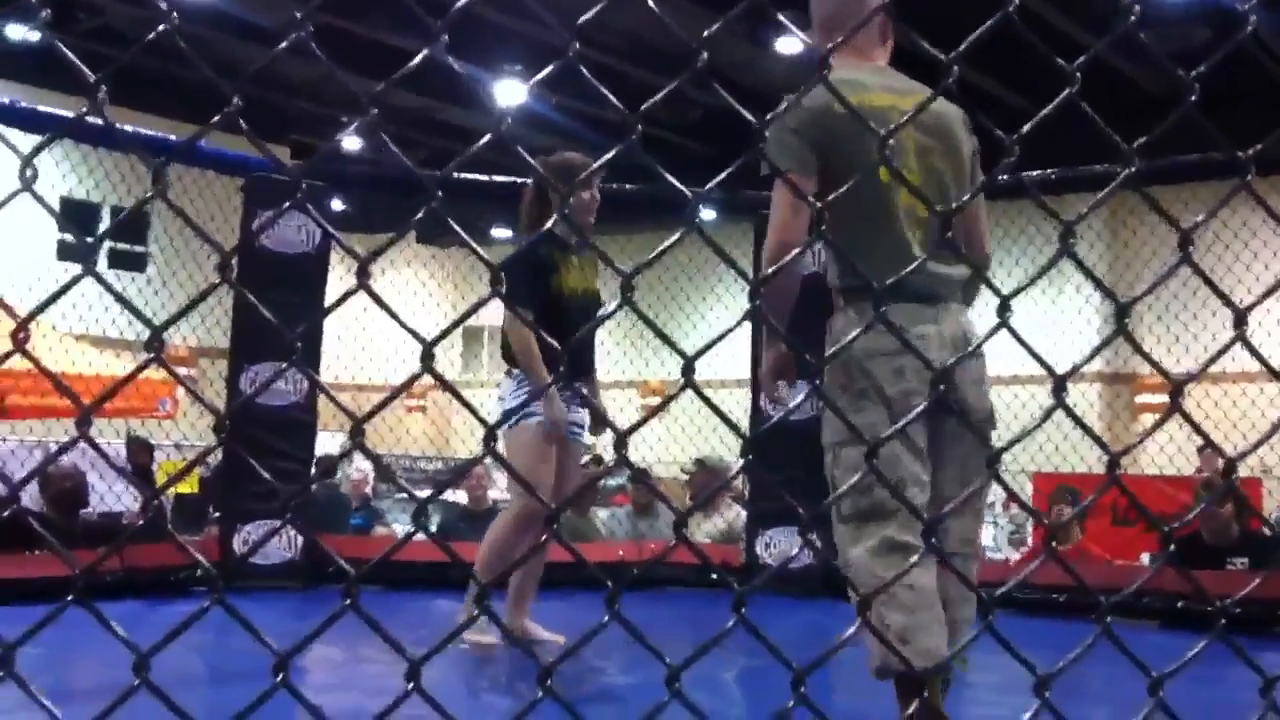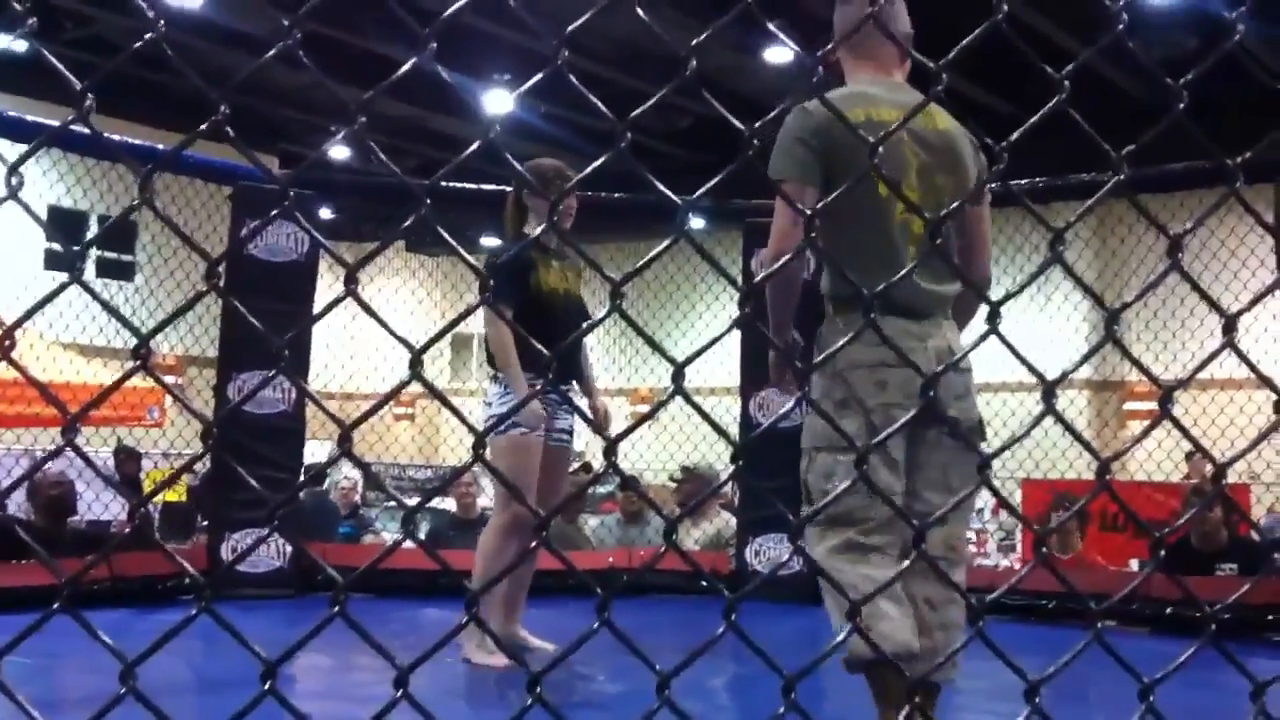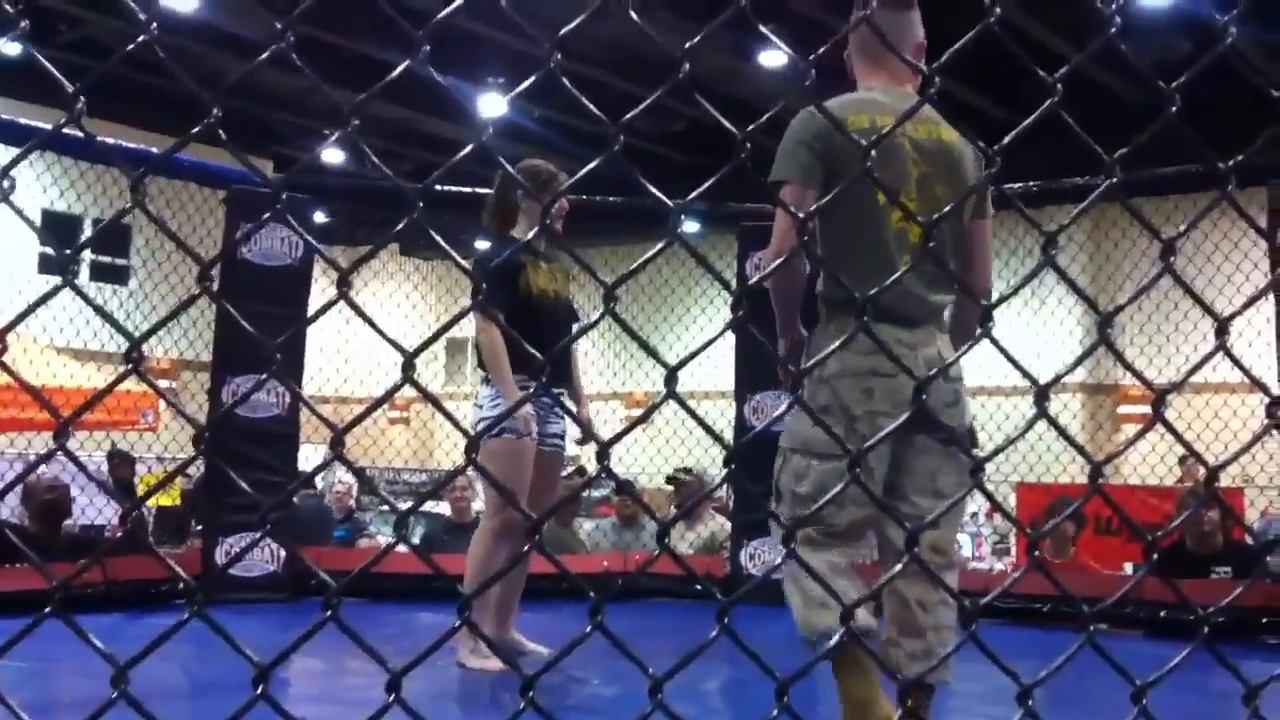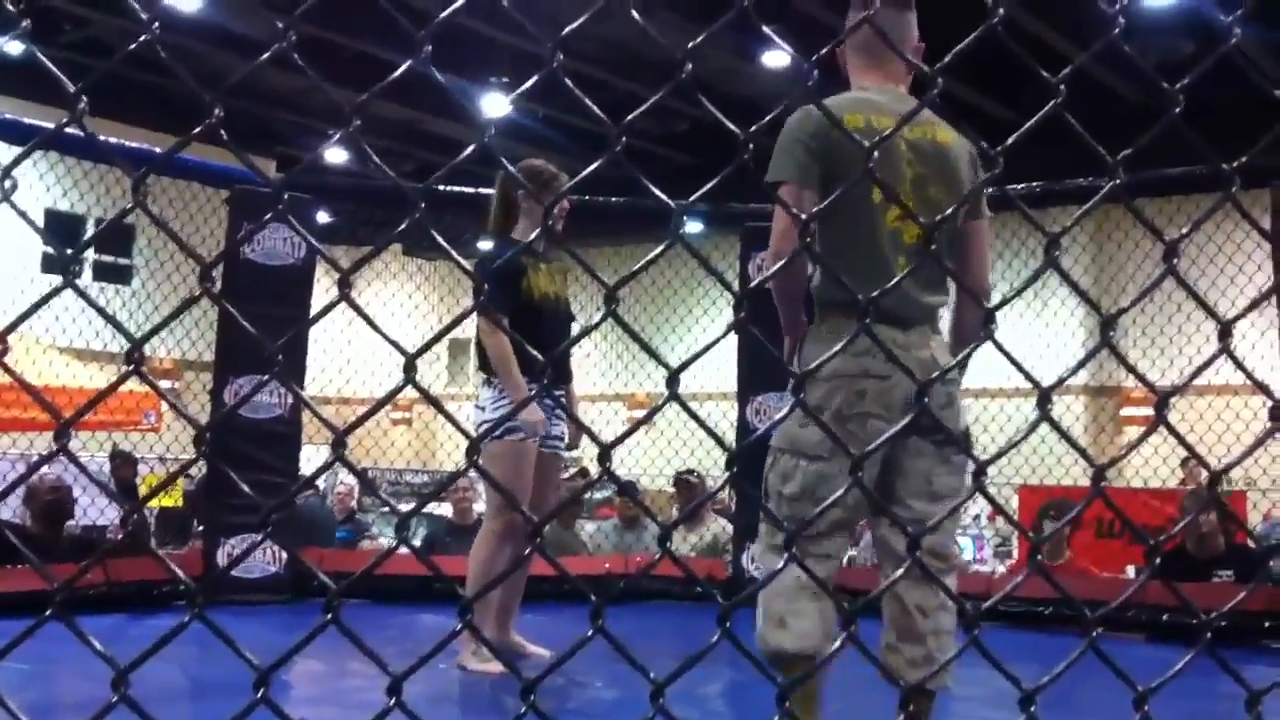
dt=0.3s
person 1, frame 1
left shoulder: (809, 108)
right shoulder: (948, 113)
left elbow: (785, 241)
right elbow: (978, 252)
left wrist: (774, 337)
left hip: (873, 334)
right hip: (953, 334)
left knee: (883, 534)
right knee: (950, 535)
person 1, frame 2
left shoulder: (814, 118)
right shoulder: (957, 134)
left elbow: (784, 251)
right elbow: (978, 271)
left wrist: (780, 338)
left hip: (860, 347)
right hip: (941, 350)
left knee: (852, 536)
right knee: (936, 544)
person 1, frame 3
left shoulder: (821, 122)
right shoulder: (961, 145)
left elbow: (784, 251)
right elbow: (977, 285)
left wrist: (789, 334)
left hip: (852, 350)
right hip: (933, 360)
left knee: (811, 532)
right knee: (926, 546)
person 1, frame 4
left shoulder: (817, 121)
right shoulder: (957, 146)
left elbow: (783, 250)
right elbow: (977, 285)
left wrist: (796, 330)
left hip: (845, 353)
right hip: (926, 358)
left knee: (795, 538)
right knee: (924, 551)
person 2, frame 1
left shoulder: (585, 256)
right shoulder: (533, 251)
right elbow: (518, 326)
left wrist: (593, 392)
right wrist: (546, 392)
left hip: (570, 394)
right hip: (532, 390)
left knee: (555, 511)
right knee: (528, 505)
left ankle: (518, 616)
right ankle: (473, 610)
person 2, frame 2
left shoulder: (568, 262)
right shoulder: (513, 255)
right elbow: (497, 325)
left wrist: (593, 393)
right wrist: (523, 393)
left hip: (558, 398)
right hip: (519, 393)
left knee: (543, 517)
right knee: (513, 512)
left ankle: (509, 624)
right ankle: (476, 631)
person 2, frame 3
left shoulder: (555, 264)
right shoulder: (501, 256)
right elbow: (488, 327)
left wrist: (580, 400)
right wrist: (513, 396)
left hip: (550, 401)
right hip: (511, 396)
left knee: (535, 522)
right knee: (503, 517)
left ankle: (503, 628)
right ankle: (471, 637)
person 2, frame 4
left shoulder: (554, 265)
right shoulder: (502, 258)
right elbow: (492, 331)
left wrist: (571, 408)
right wrist: (523, 400)
left hip: (549, 401)
right hip: (511, 399)
left knee: (535, 525)
right knee: (506, 519)
left ankle: (502, 630)
right ankle: (472, 639)
